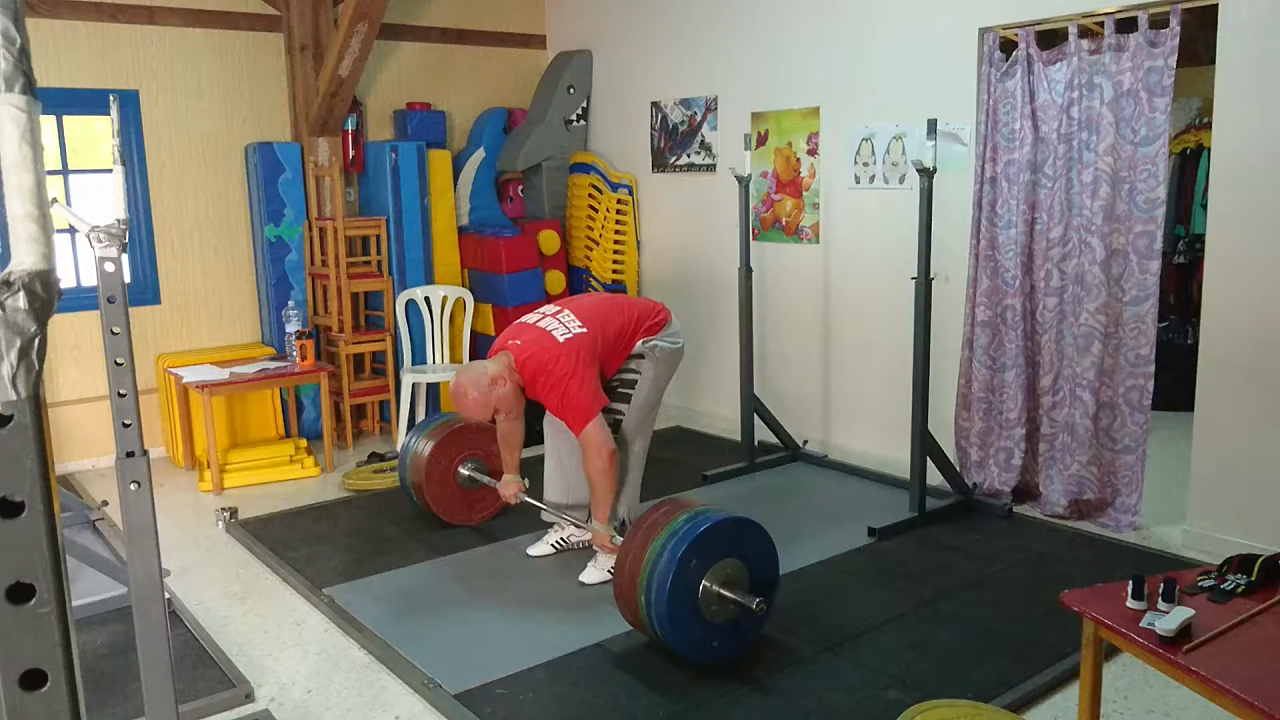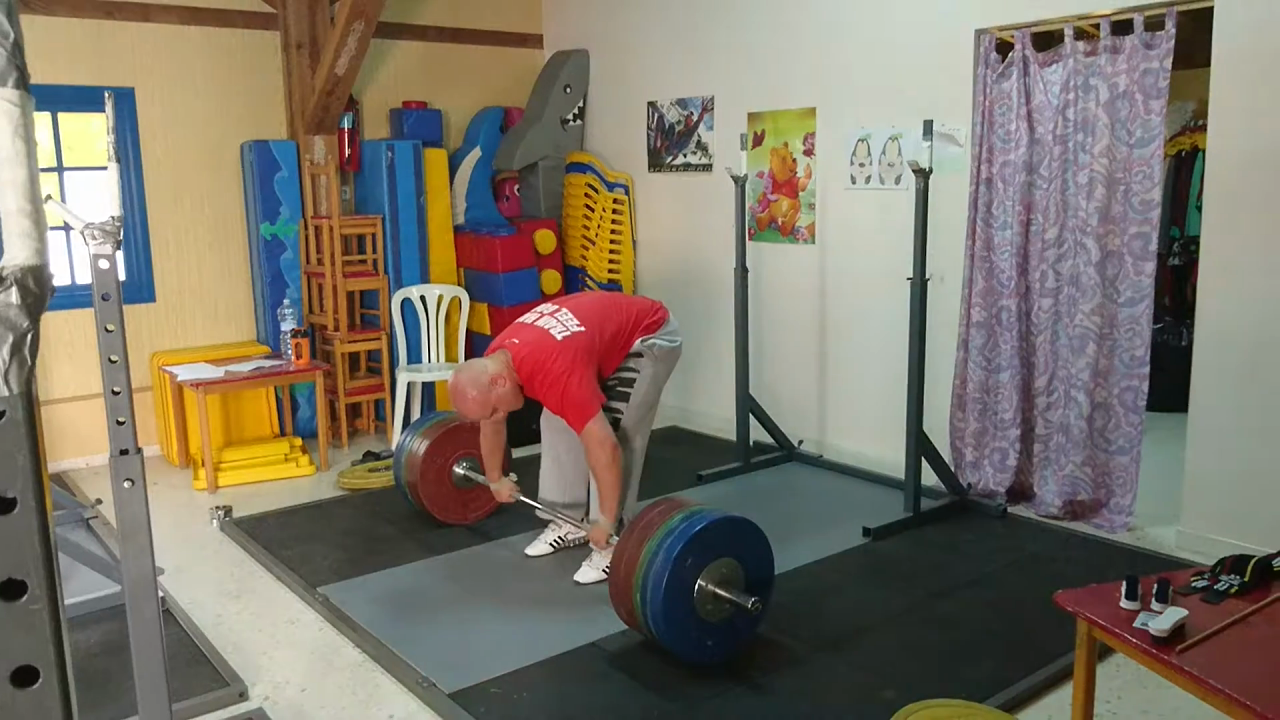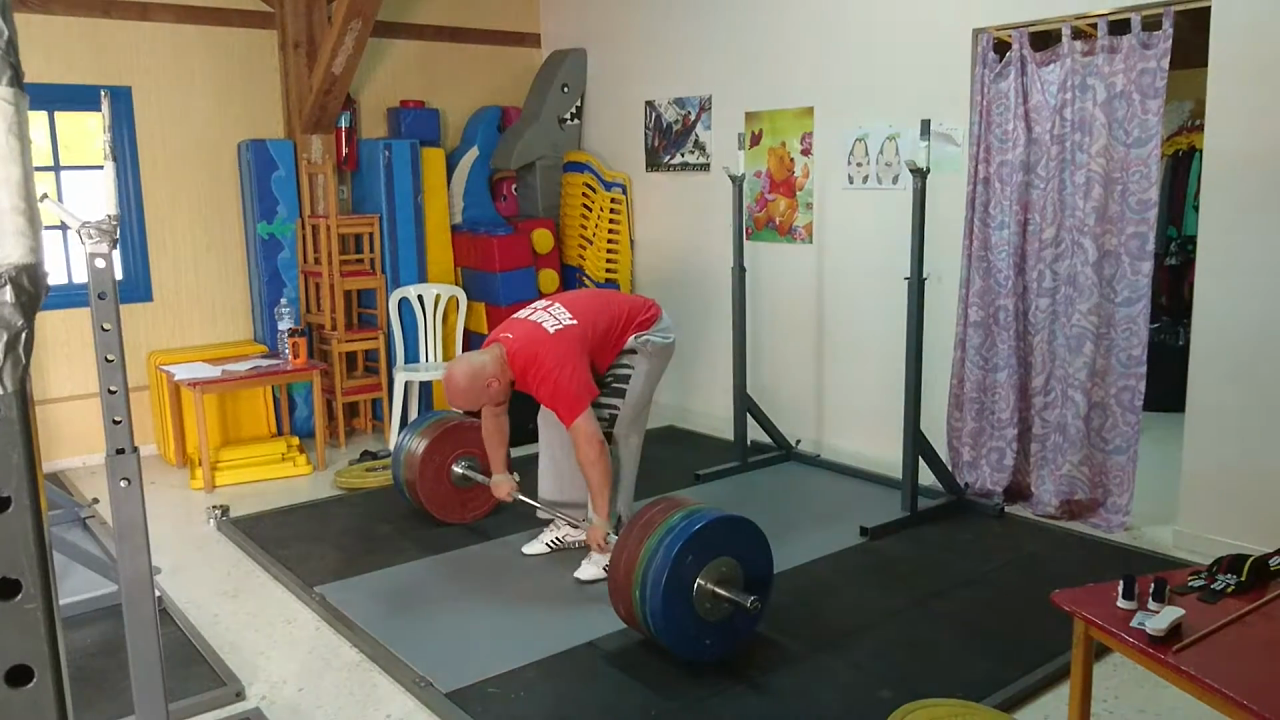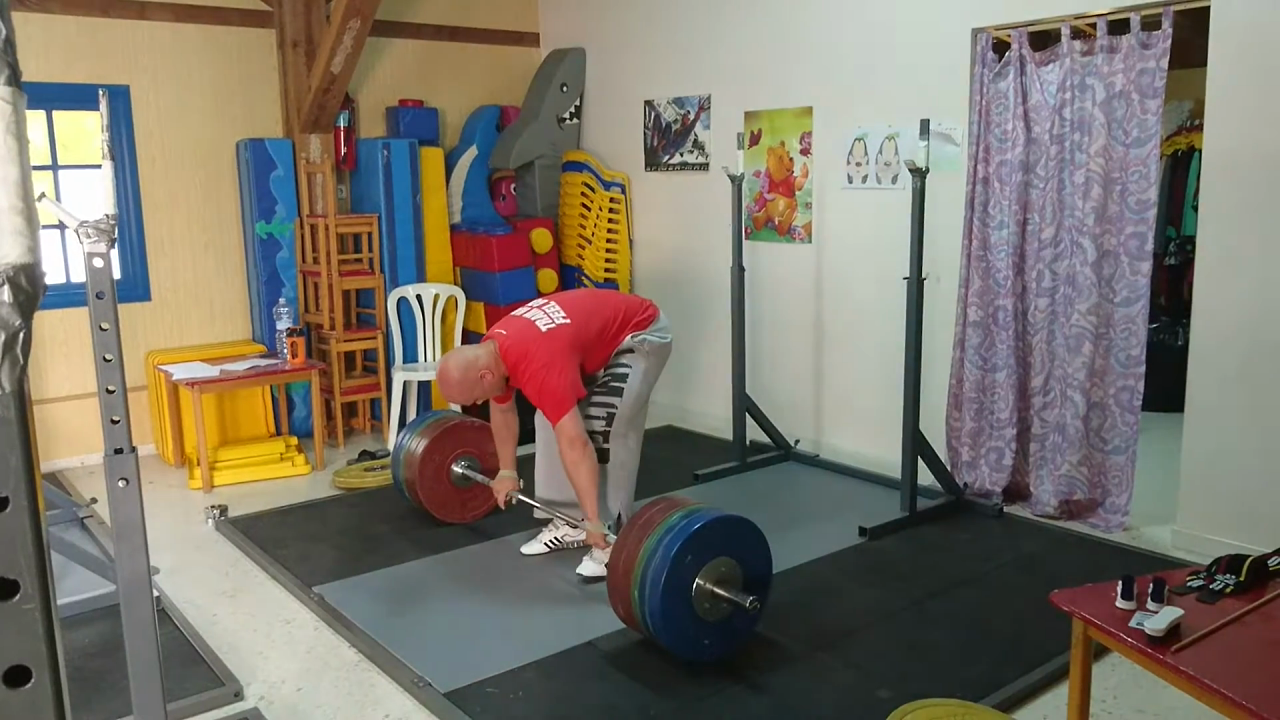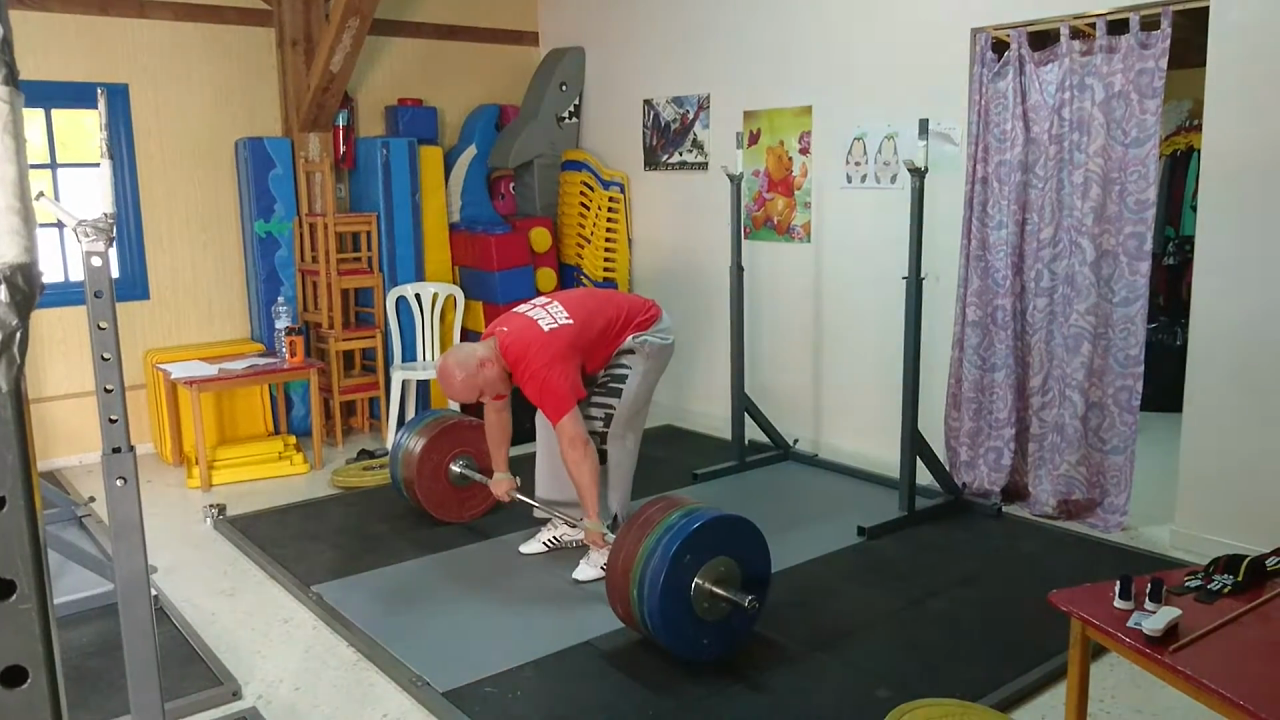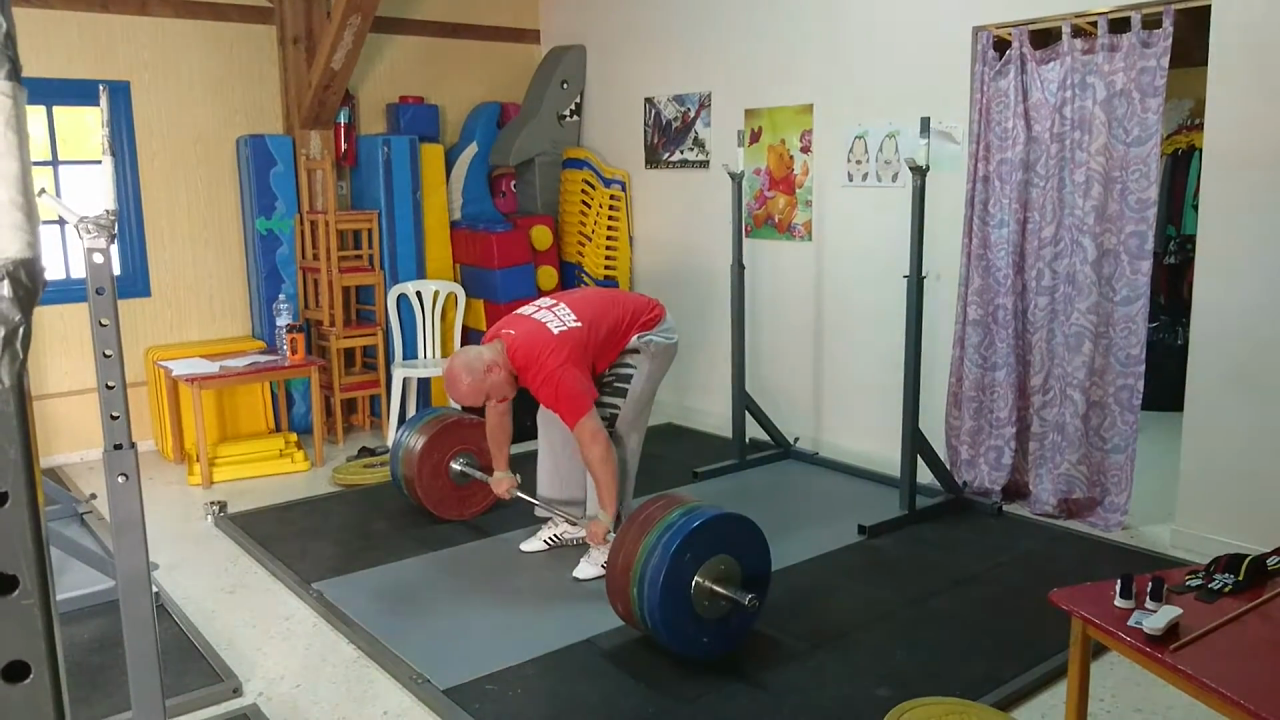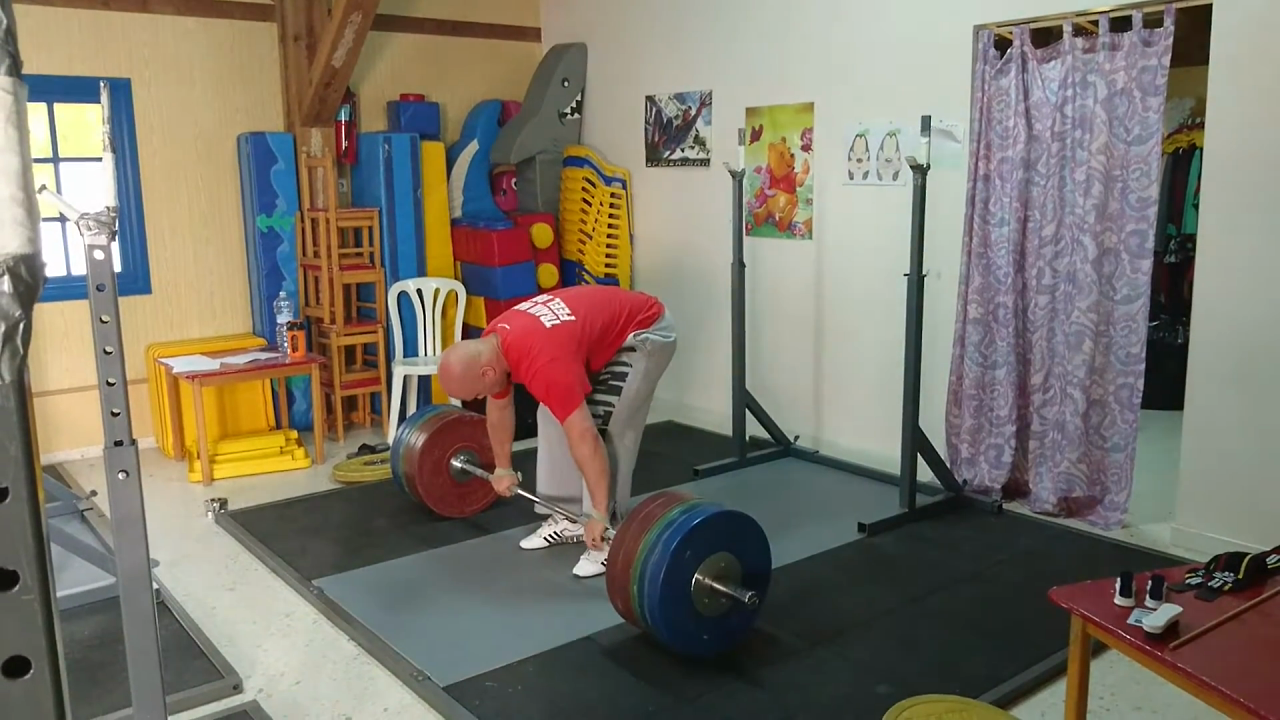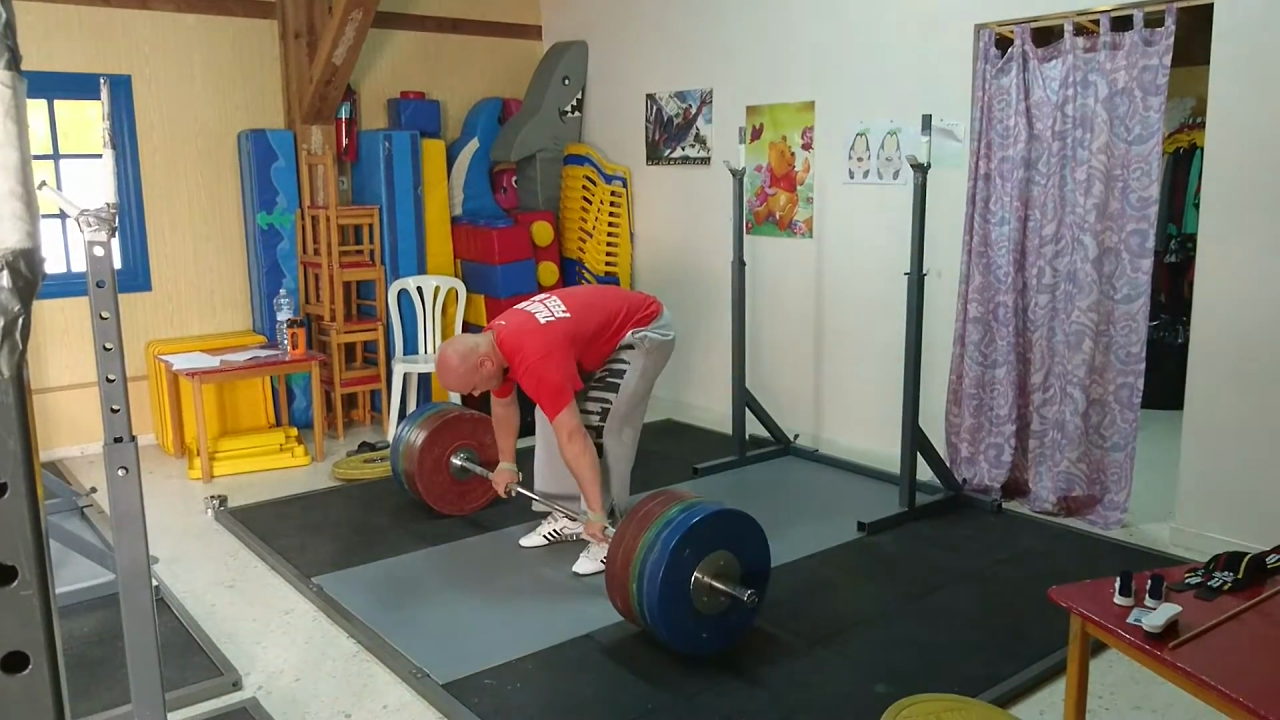
dt=0.3s
person 1, frame 1
left shoulder: (556, 376)
right shoulder: (499, 359)
left elbow: (602, 451)
right elbow: (511, 418)
left wrist: (601, 525)
right wrist: (511, 474)
left hip: (652, 338)
right hip: (609, 330)
left knee: (614, 433)
right knee: (561, 424)
left ankle: (617, 538)
right ankle: (573, 524)
person 1, frame 2
left shoulder: (555, 374)
right shoulder: (496, 360)
left elbow: (605, 446)
right elbow: (491, 425)
left wrist: (605, 521)
right wrist: (496, 480)
left hip: (650, 336)
right hip: (608, 329)
left knee: (613, 431)
right knee: (558, 422)
left ankle: (614, 544)
right ankle: (569, 521)
person 1, frame 3
left shoulder: (548, 368)
right shoulder: (491, 355)
left elbow: (591, 443)
right elbow: (493, 416)
left wrist: (600, 519)
right wrist: (500, 474)
left hip: (643, 334)
right hip: (601, 330)
left knee: (606, 430)
right knee: (554, 421)
left ankle: (610, 541)
right ankle: (571, 522)
person 1, frame 4
left shoulder: (538, 366)
right shoulder: (489, 351)
left elbow: (575, 443)
right elbow: (503, 411)
left wrist: (593, 522)
right wrist: (507, 472)
left hip: (641, 334)
right hip: (599, 331)
left knee: (602, 430)
right knee: (552, 421)
left ankle: (609, 539)
right ankle: (569, 523)
person 1, frame 5
left shoulder: (538, 366)
right shoulder: (488, 346)
left elbow: (576, 442)
right elbow: (497, 410)
left wrist: (594, 521)
right wrist: (500, 472)
left hip: (643, 334)
right hip: (601, 329)
left knee: (602, 431)
right knee: (552, 420)
left ankle: (608, 539)
right ankle: (568, 522)
person 1, frame 6
left shoulder: (549, 368)
right shoulder: (492, 349)
left elbow: (596, 441)
right elbow: (498, 412)
left wrist: (605, 516)
right wrist: (501, 471)
left hip: (646, 334)
right hip: (604, 326)
left knee: (608, 427)
right knee: (553, 418)
left ankle: (610, 540)
right ankle: (569, 520)
person 1, frame 7
left shoulder: (542, 363)
right shoulder: (491, 343)
left elbow: (585, 438)
right elbow: (499, 407)
left wrist: (599, 515)
right wrist: (503, 468)
left hip: (645, 332)
right hip: (604, 326)
left knee: (604, 428)
right knee: (554, 416)
right ankle: (569, 518)
person 1, frame 8
left shoulder: (536, 360)
right shoulder: (491, 343)
left elbow: (573, 437)
right elbow: (504, 404)
left wrist: (596, 514)
right wrist: (507, 464)
left hip: (644, 330)
right hip: (604, 327)
left knee: (601, 426)
right knee: (553, 415)
left ankle: (608, 534)
right ankle: (568, 516)
